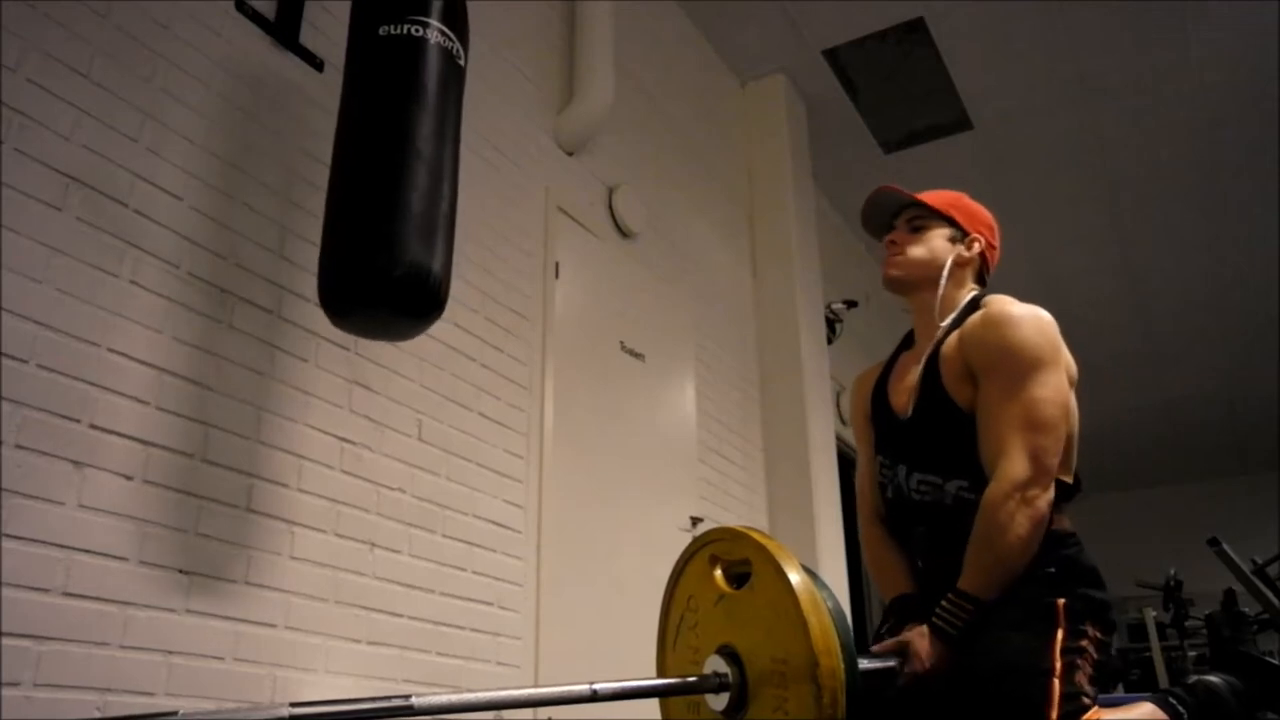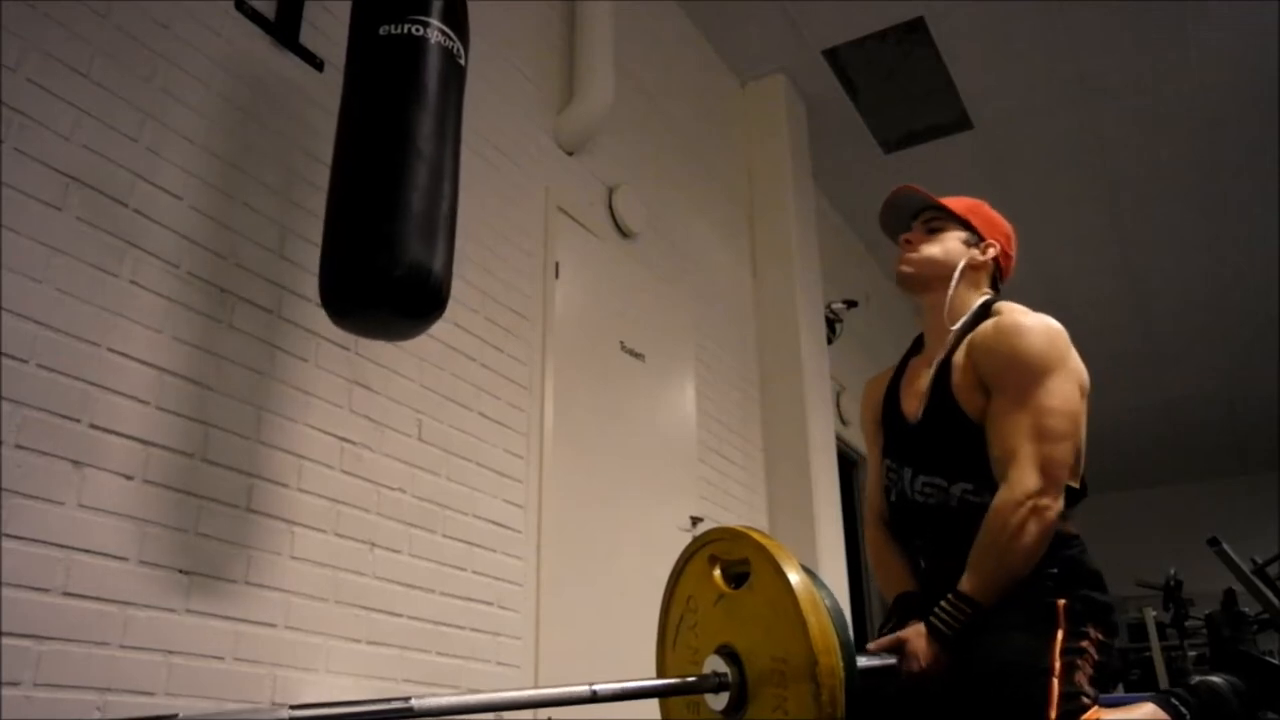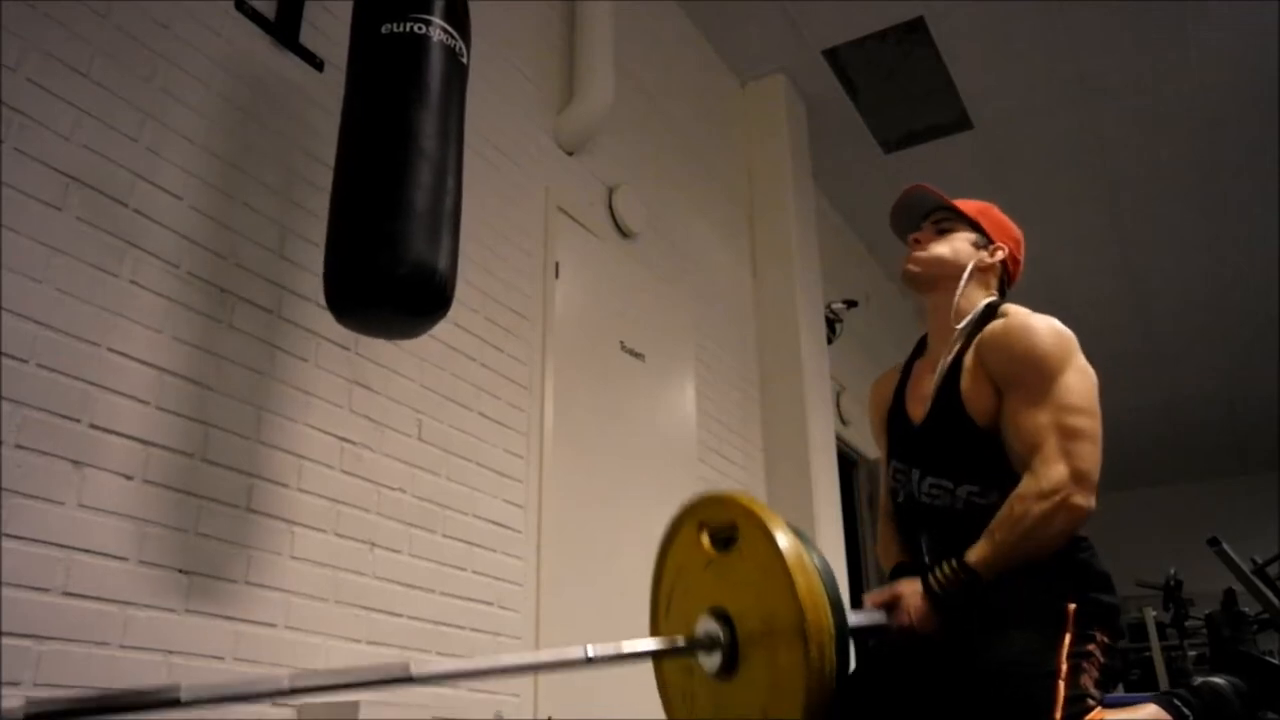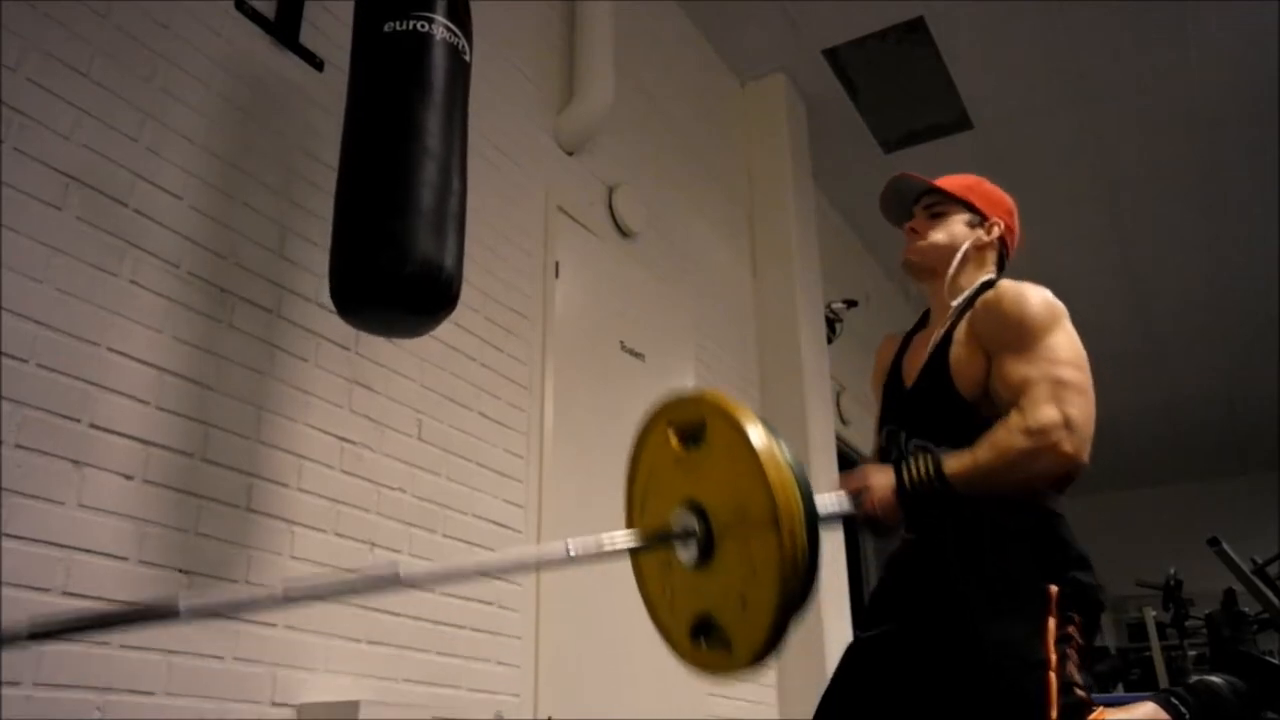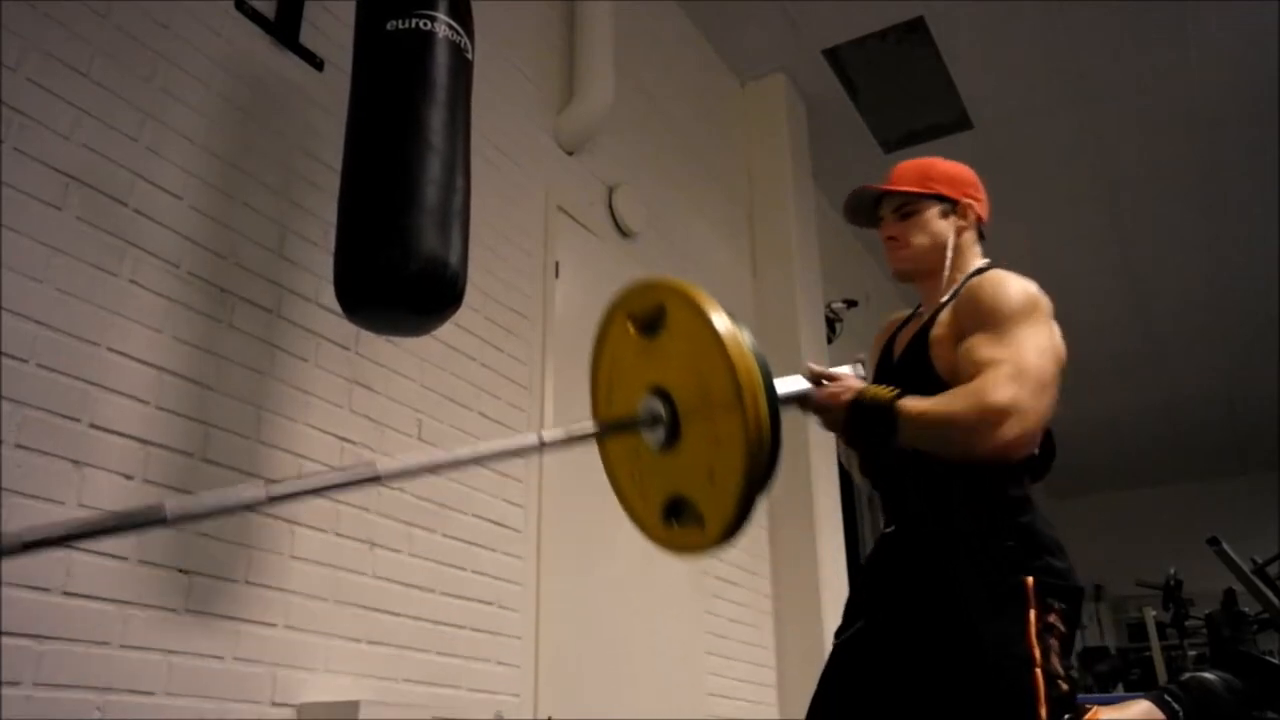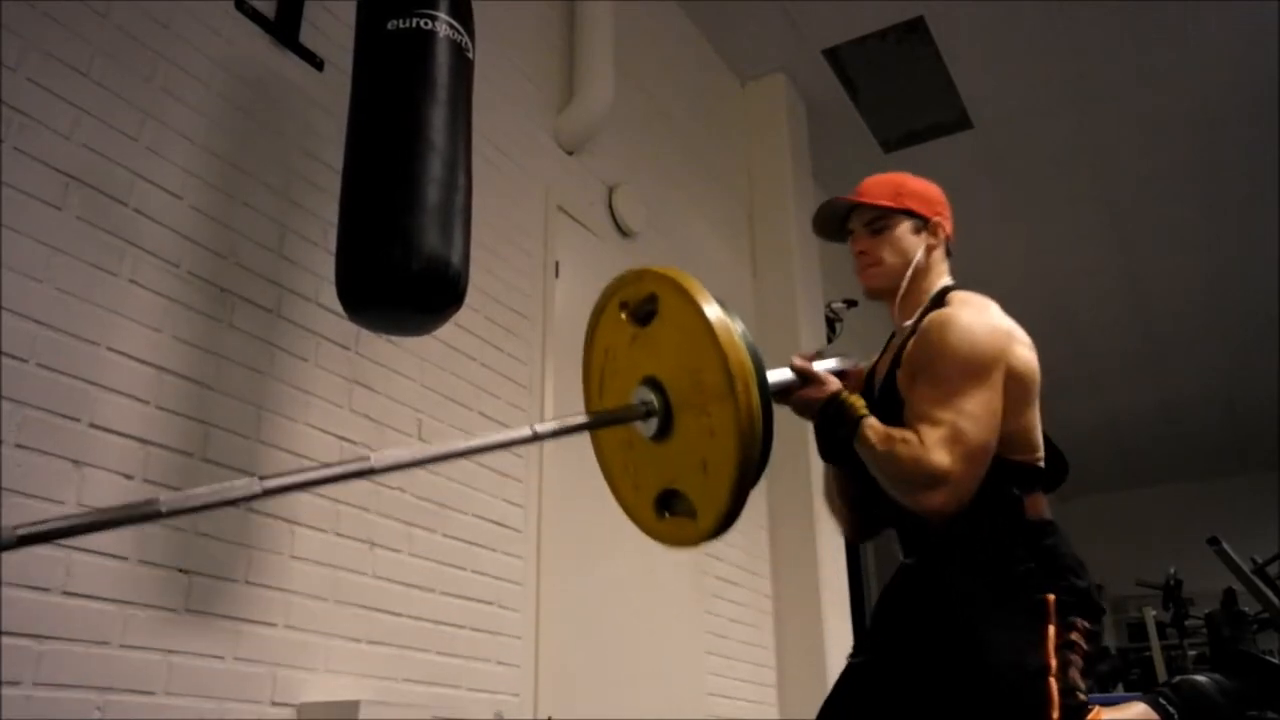
dt=0.2s
person 1, frame 1
left shoulder: (1007, 330)
right shoulder: (873, 387)
left elbow: (1024, 490)
right elbow: (875, 516)
left wrist: (950, 624)
right wrist: (908, 613)
left hip: (1033, 594)
right hip: (936, 602)
person 1, frame 2
left shoulder: (1017, 339)
right shoulder: (884, 390)
left elbow: (1034, 498)
right elbow: (881, 520)
left wrist: (949, 623)
right wrist: (911, 612)
left hip: (1035, 597)
right hip: (941, 604)
person 1, frame 3
left shoulder: (1022, 340)
right shoulder: (889, 390)
left elbow: (1065, 490)
left wrist: (943, 588)
right wrist: (906, 581)
left hip: (1041, 598)
right hip: (948, 599)
person 1, frame 4
left shoulder: (1016, 309)
right shoulder: (895, 353)
left elbow: (1058, 437)
left wrist: (913, 484)
right wrist: (878, 488)
left hip: (1020, 576)
right hip: (923, 582)
person 1, frame 5
left shoulder: (1000, 297)
right shoulder: (896, 333)
left elbow: (1003, 420)
left wrist: (870, 406)
right wrist: (849, 411)
left hip: (996, 563)
right hip: (906, 569)
person 1, frame 6
left shoulder: (963, 327)
right shoulder: (892, 357)
left elbow: (936, 484)
right elbow: (859, 521)
left wrist: (844, 415)
right wrist: (834, 419)
left hip: (1015, 587)
right hip: (930, 592)
